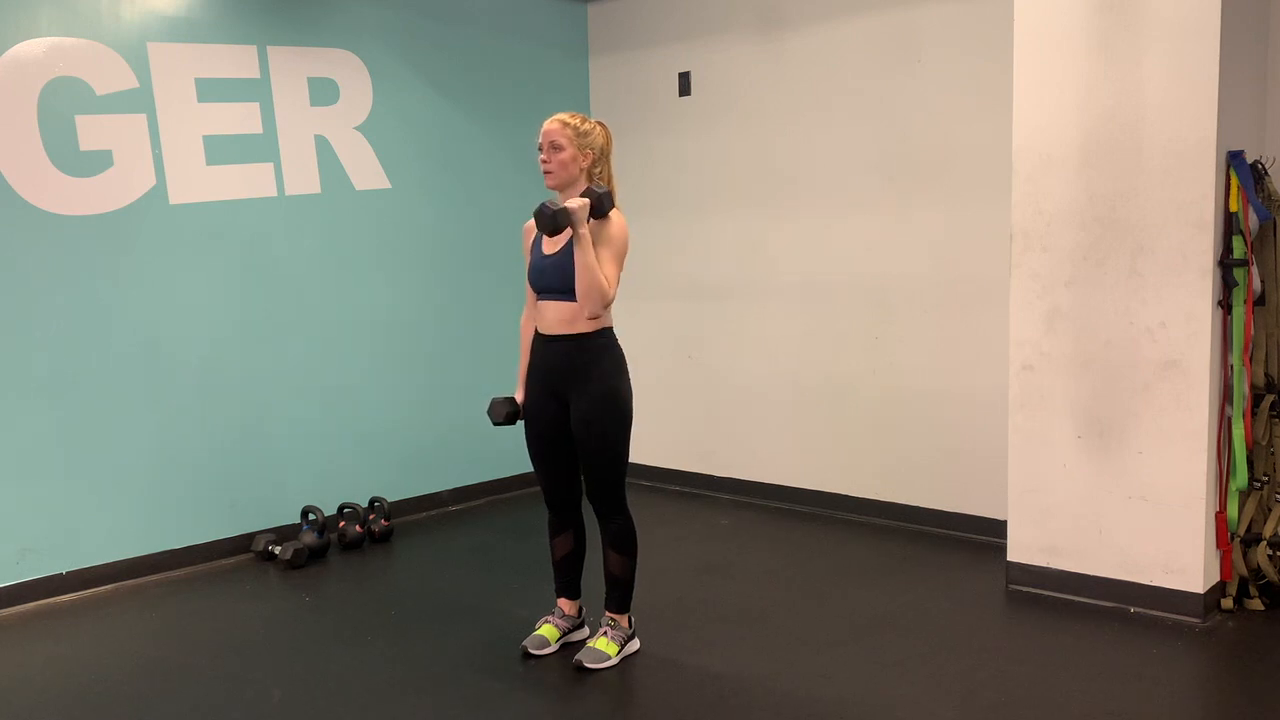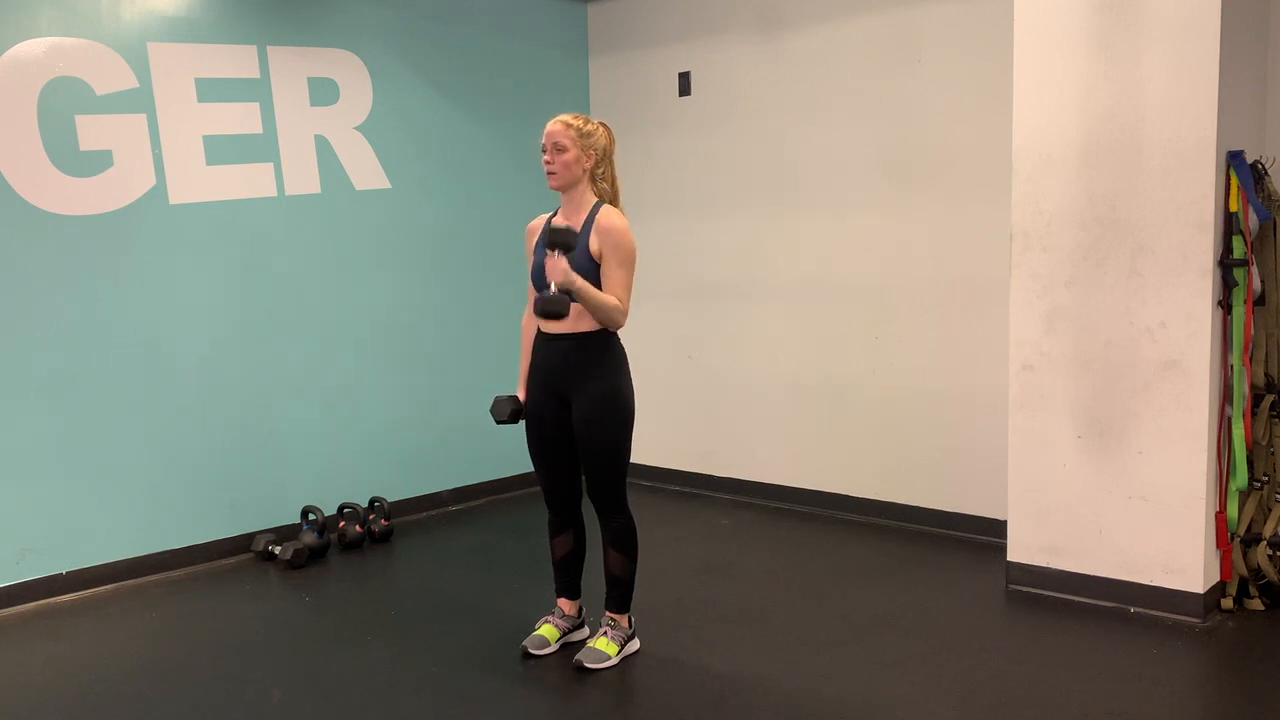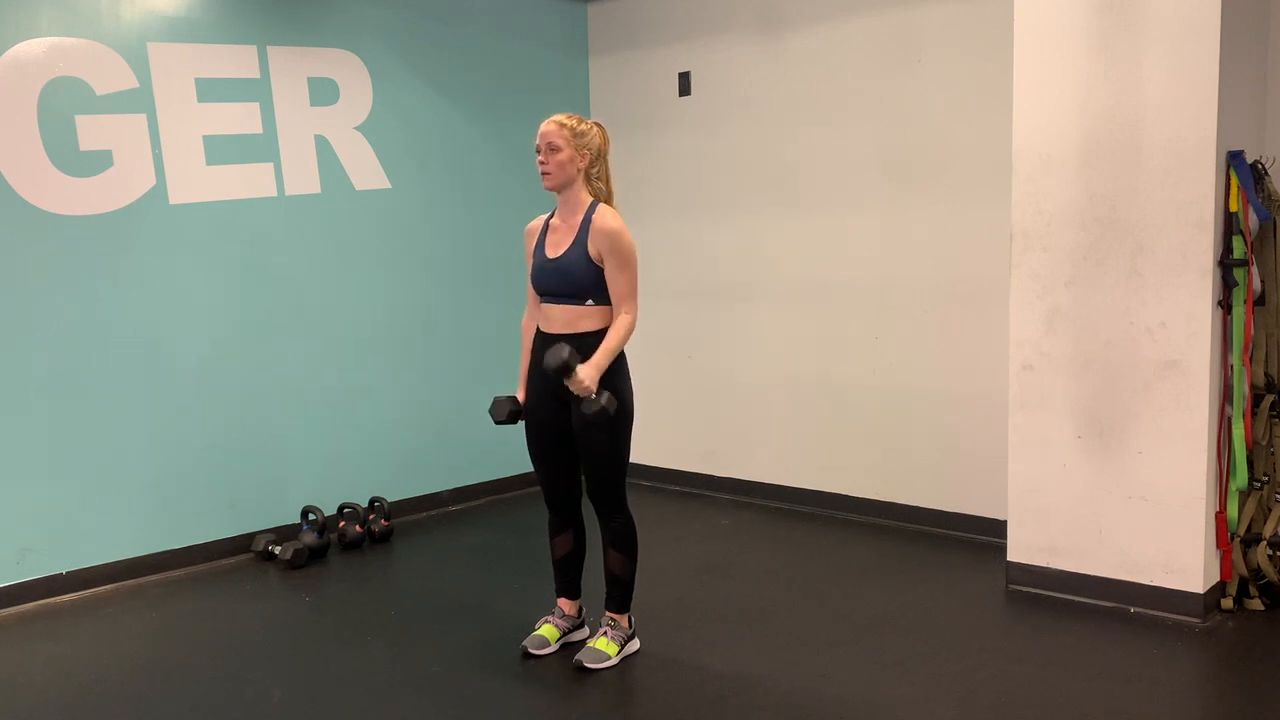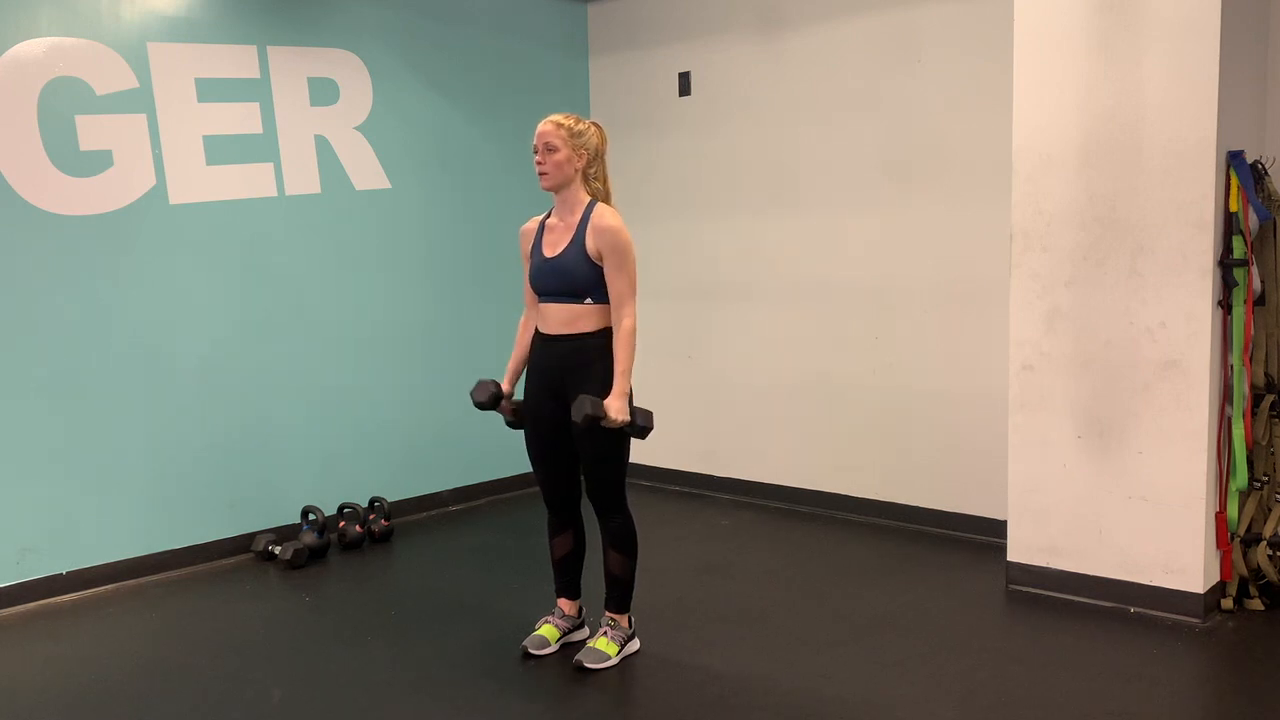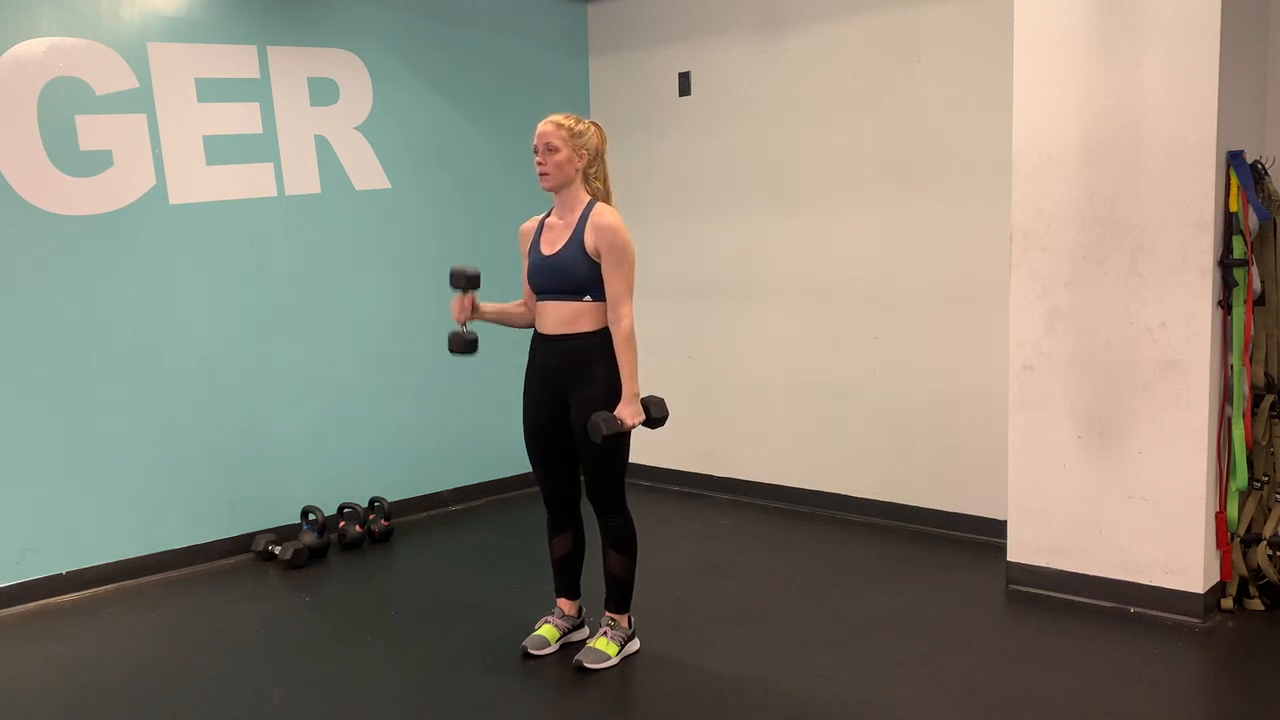
dt=0.4s
person 1, frame 1
left shoulder: (607, 222)
right shoulder: (534, 228)
left elbow: (594, 304)
right elbow: (531, 311)
left wrist: (581, 231)
right wrist: (521, 382)
left hip: (594, 367)
right hip: (546, 369)
left knee: (607, 500)
right knee: (558, 499)
left ankle: (619, 624)
right ankle: (567, 611)
person 1, frame 2
left shoulder: (610, 225)
right shoulder: (538, 229)
left elbow: (618, 312)
left wrist: (574, 282)
right wrist: (523, 381)
left hip: (597, 369)
right hip: (548, 370)
left knee: (608, 500)
right knee: (558, 498)
left ankle: (619, 623)
right ankle: (568, 610)
person 1, frame 3
left shoulder: (606, 226)
right shoulder: (535, 231)
left elbow: (626, 314)
left wrist: (595, 367)
right wrist: (523, 383)
left hip: (595, 373)
right hip: (546, 372)
left knee: (607, 500)
right knee: (558, 499)
left ankle: (619, 623)
right ankle: (567, 611)
person 1, frame 4
left shoulder: (604, 224)
right shoulder: (531, 231)
left elbow: (624, 315)
left wrist: (618, 390)
right wrist: (509, 379)
left hip: (591, 367)
right hip: (544, 371)
left knee: (607, 501)
right knee: (557, 500)
left ankle: (619, 623)
right ankle: (566, 611)
person 1, frame 5
left shoulder: (604, 223)
right shoulder: (531, 230)
left elbow: (622, 315)
left wrist: (630, 394)
right wrist: (481, 310)
left hip: (593, 368)
right hip: (543, 368)
left knee: (606, 500)
right knee: (557, 499)
left ankle: (618, 623)
right ankle: (566, 611)
